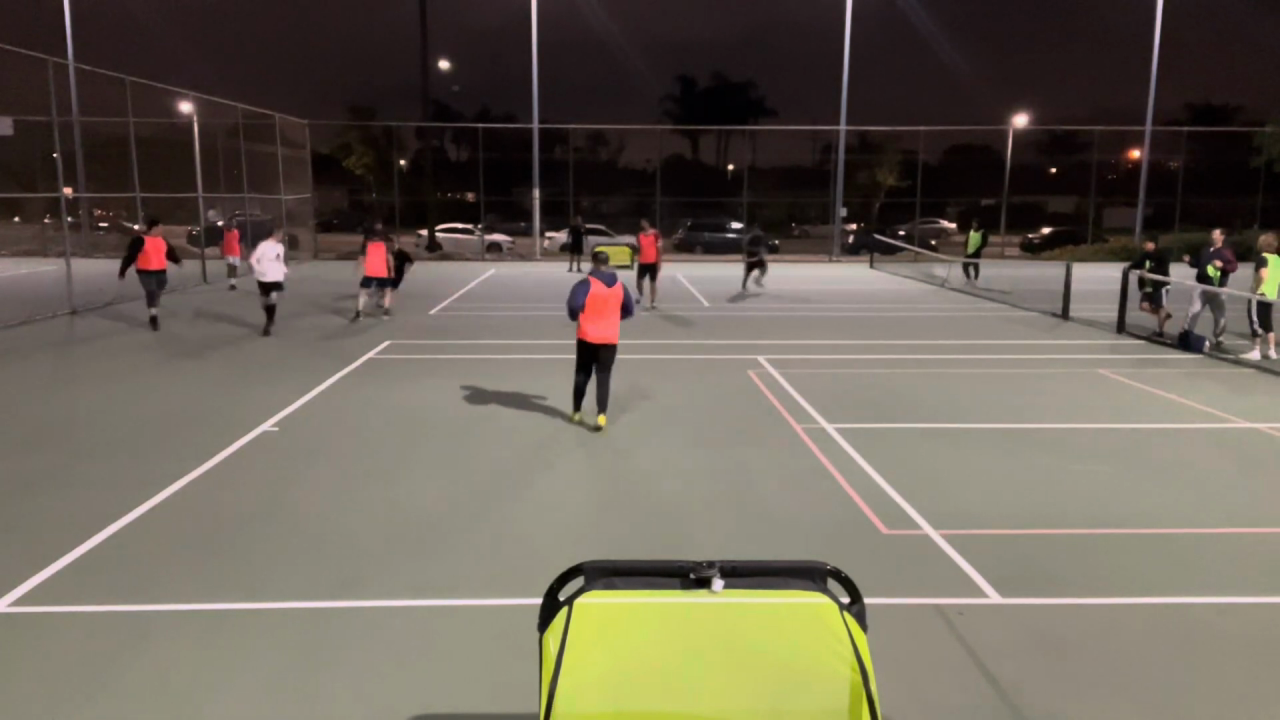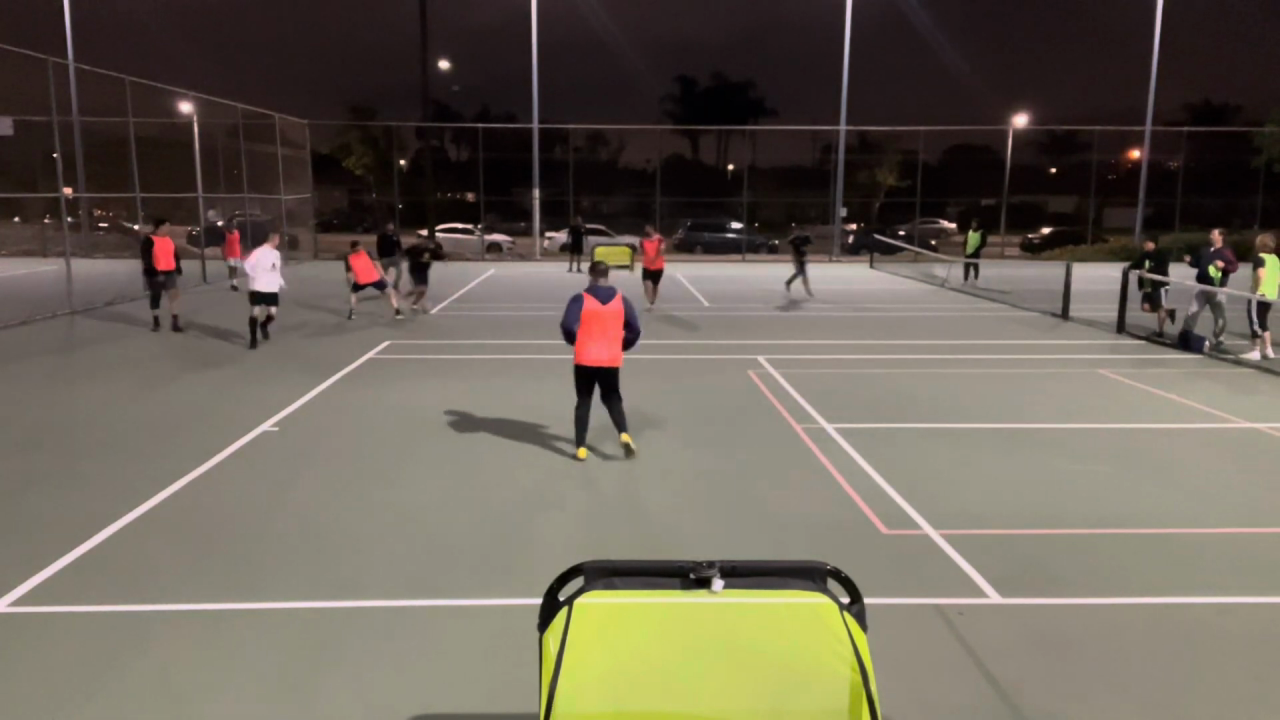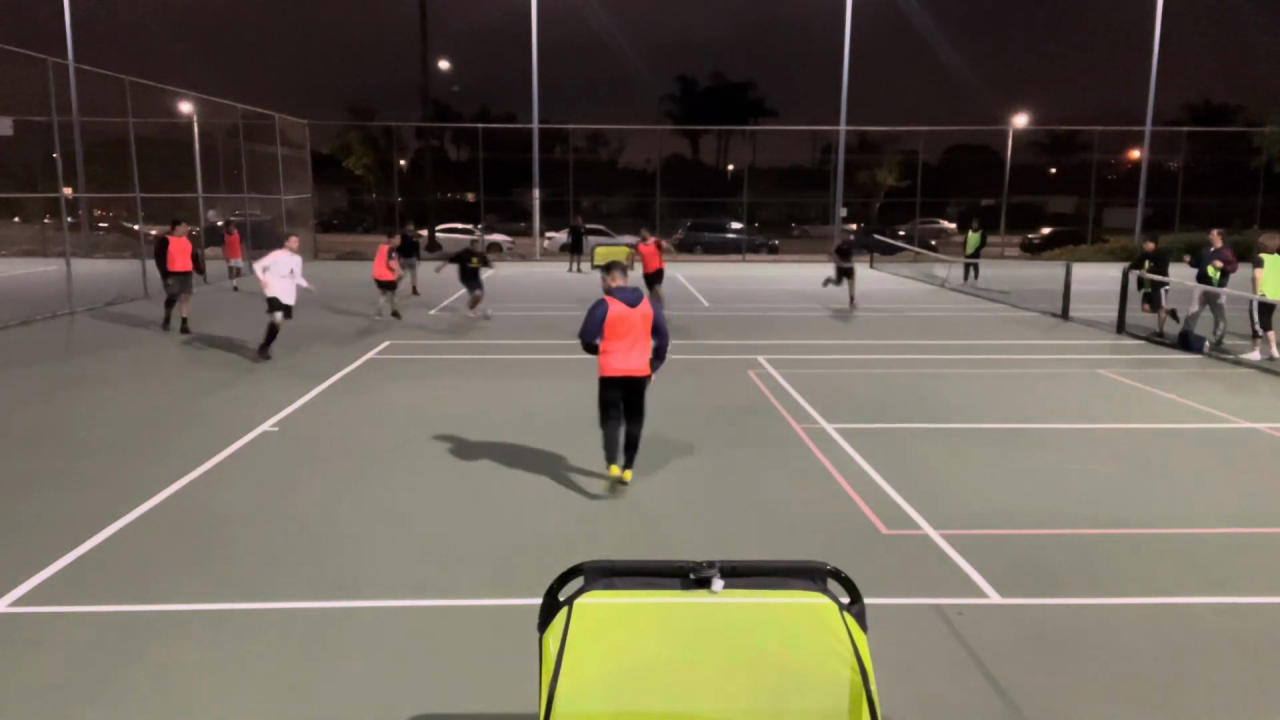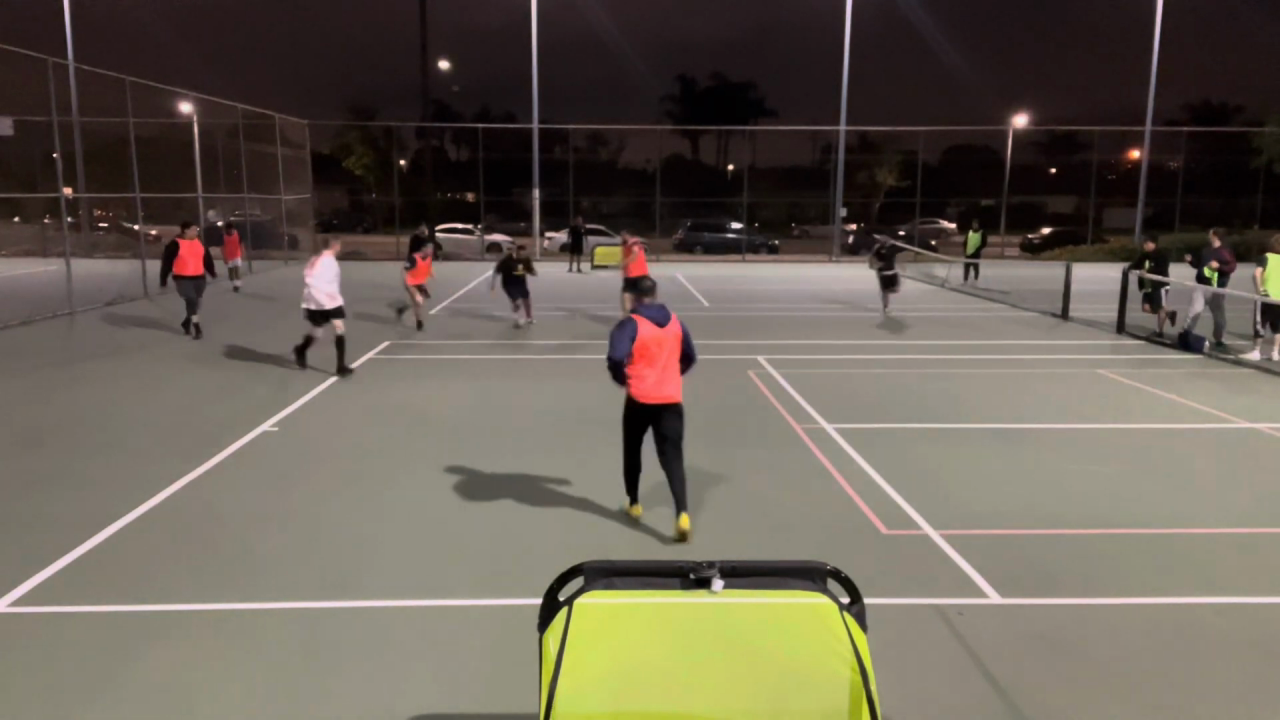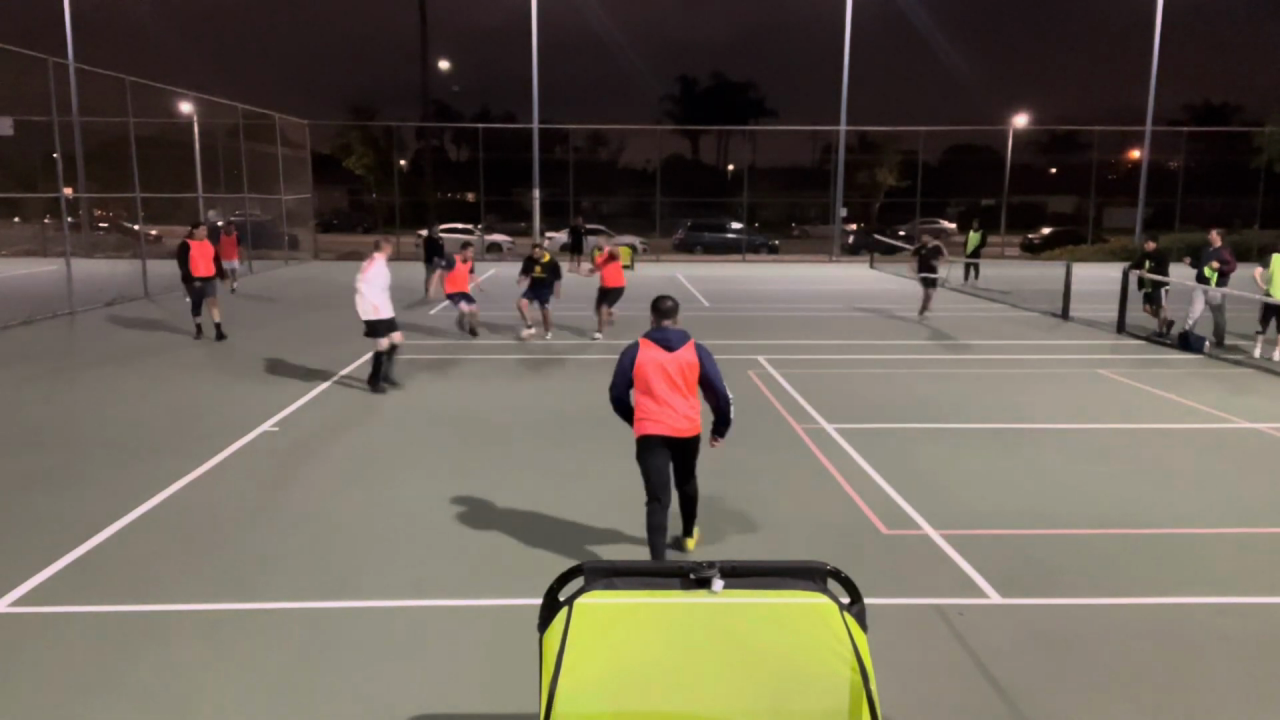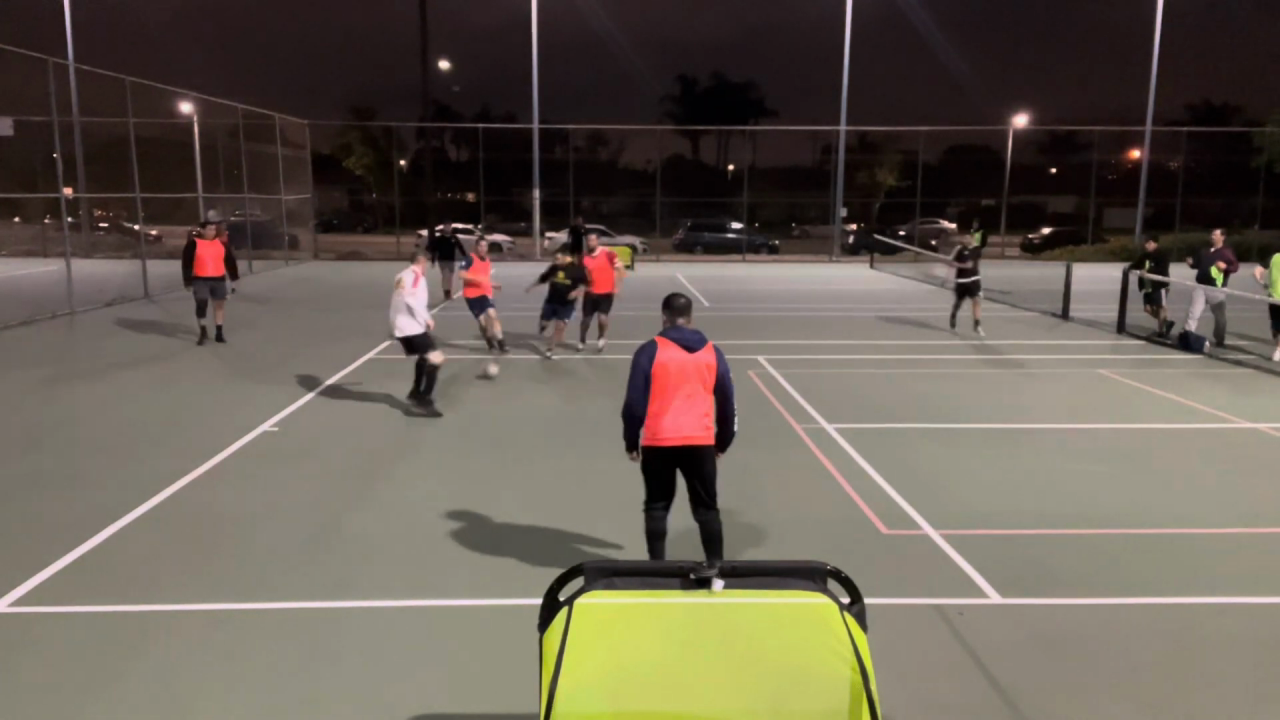
dt=0.4s
person 1, frame 1
left shoulder: (585, 284)
right shoulder: (620, 286)
left elbow: (573, 306)
right elbow: (628, 311)
left wrist: (576, 317)
left hip: (587, 337)
right hip: (610, 339)
left knee: (582, 375)
right knee: (603, 377)
left ankle: (576, 412)
right ankle: (601, 415)
person 1, frame 2
left shoulder: (580, 300)
right shoulder: (622, 301)
left elbow: (567, 327)
right elbow: (635, 332)
left wrist: (574, 343)
right wrist: (621, 347)
left hip: (584, 360)
right hip: (611, 361)
left knee: (583, 402)
right knee: (613, 400)
left ankle: (581, 448)
right ankle: (624, 436)
person 1, frame 3
left shoulder: (602, 306)
right shoulder: (648, 304)
left elbow: (586, 339)
right elbow: (662, 337)
left wrist: (599, 351)
right wrist: (653, 365)
left hip: (611, 373)
right hip: (640, 372)
left knee: (611, 421)
right knee: (634, 421)
left ankle: (613, 467)
right ankle: (627, 469)
person 1, frame 4
left shoulder: (630, 325)
right shoulder: (675, 323)
left elbow: (615, 358)
right elbow: (689, 358)
left wrist: (621, 378)
left hip: (639, 399)
right hip: (672, 400)
left knee: (632, 450)
right knee: (673, 458)
left ankle: (634, 505)
right ankle: (683, 516)
person 1, frame 5
left shoulder: (634, 351)
right shoulder: (697, 351)
left elbow: (617, 395)
right elbow: (720, 394)
left wrist: (635, 420)
right wrist: (721, 428)
left hip: (651, 433)
right hip: (688, 431)
left knee: (657, 499)
right knee: (686, 482)
left ankle: (659, 564)
right ankle: (689, 537)
person 1, frame 6
left shoulder: (650, 351)
right shoulder: (713, 354)
left elbow: (634, 403)
right elbow: (727, 404)
left wrist: (631, 442)
right wrist: (722, 442)
left hip: (659, 442)
right hip: (700, 442)
left knee: (656, 508)
right knee: (706, 508)
right ankle: (716, 569)
